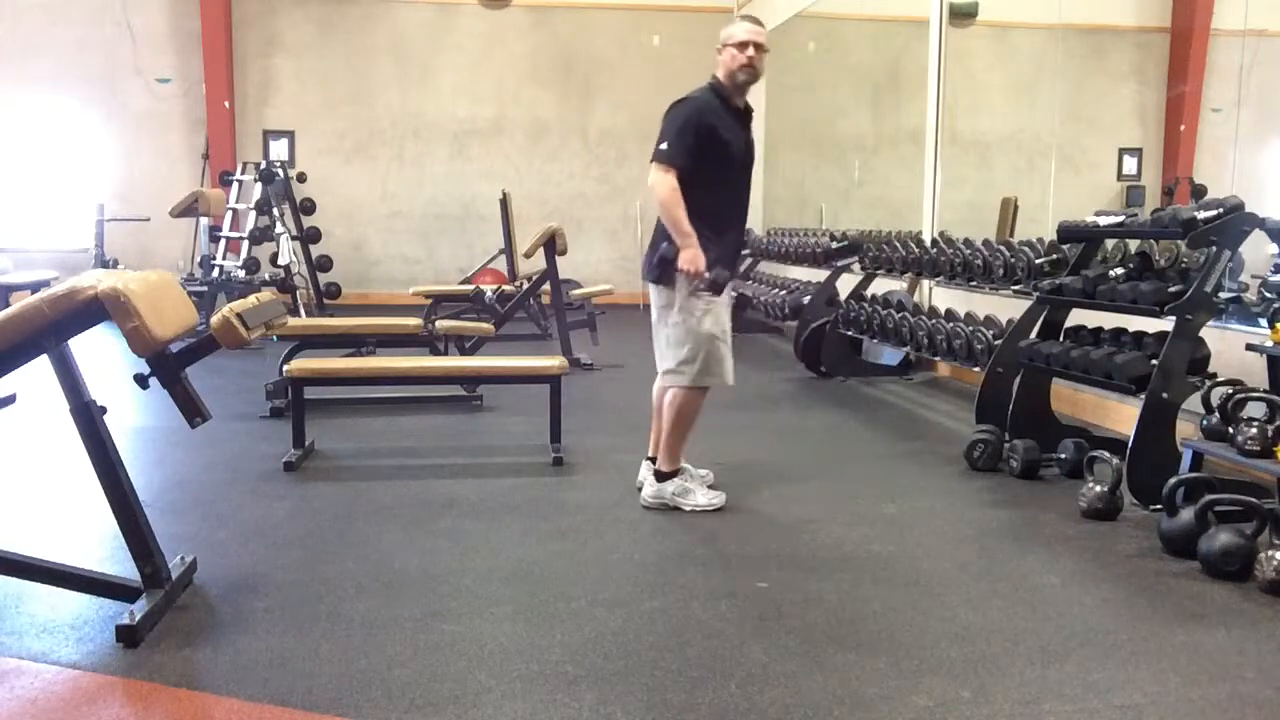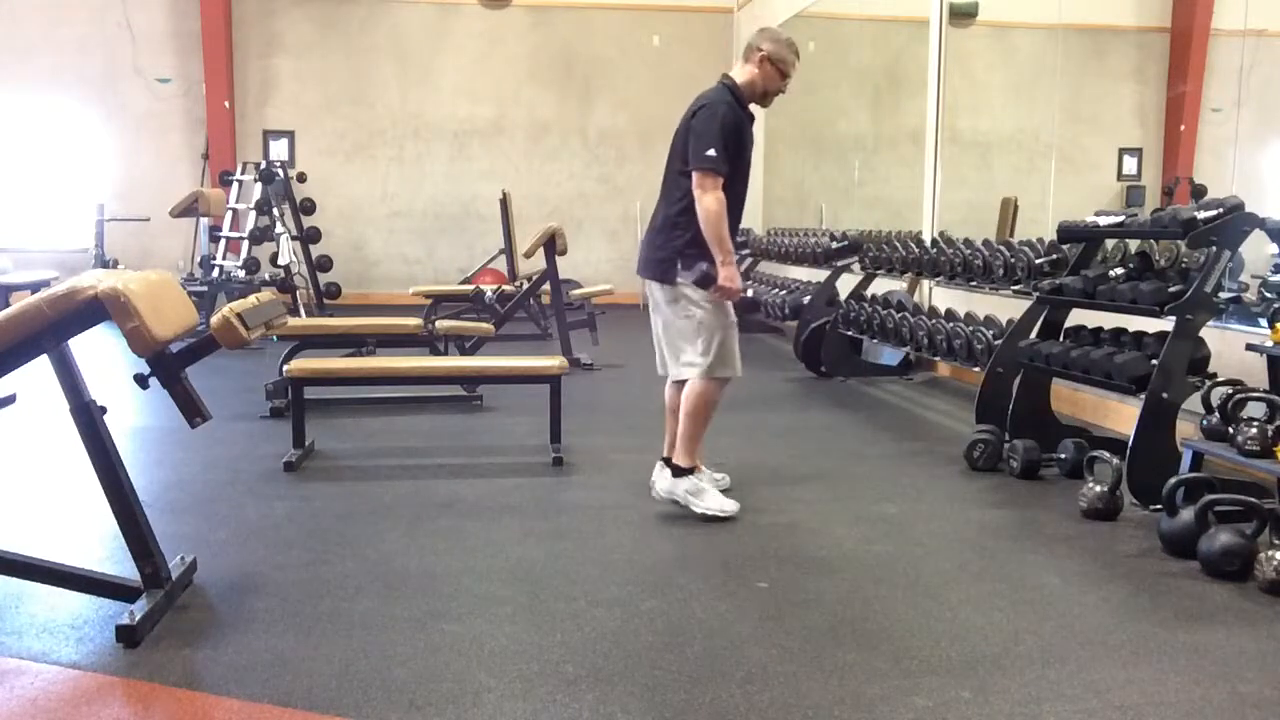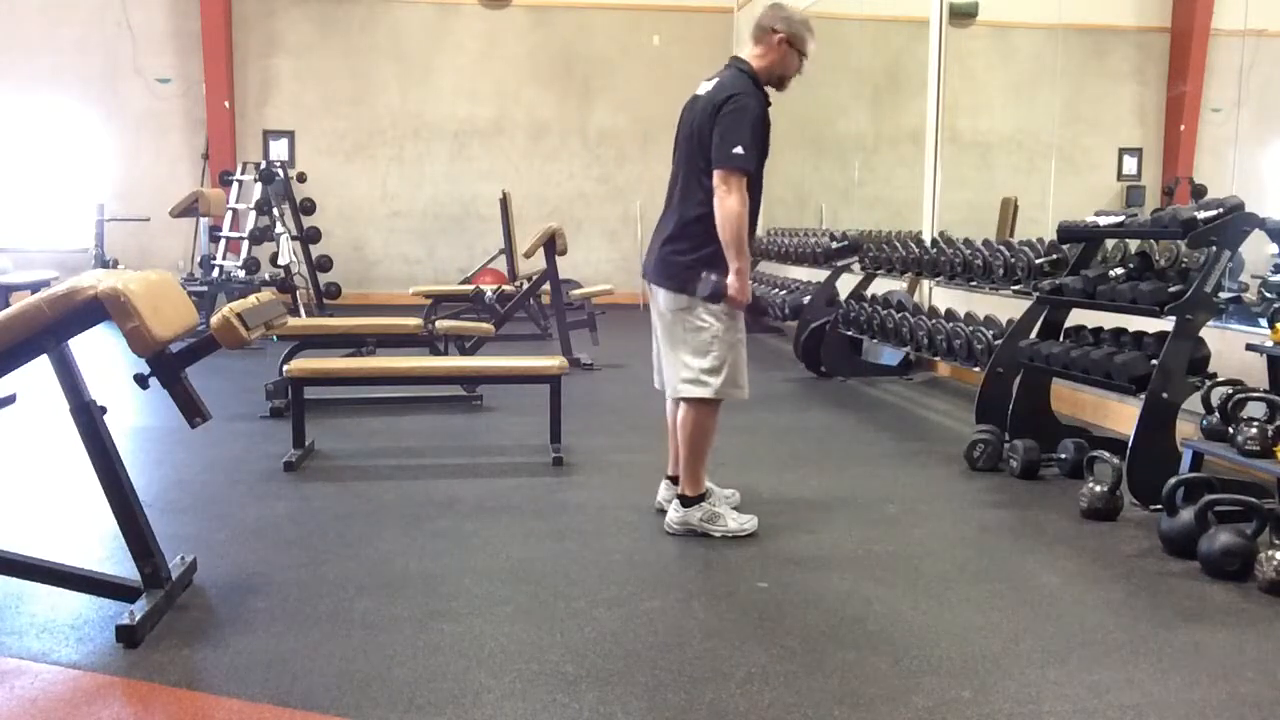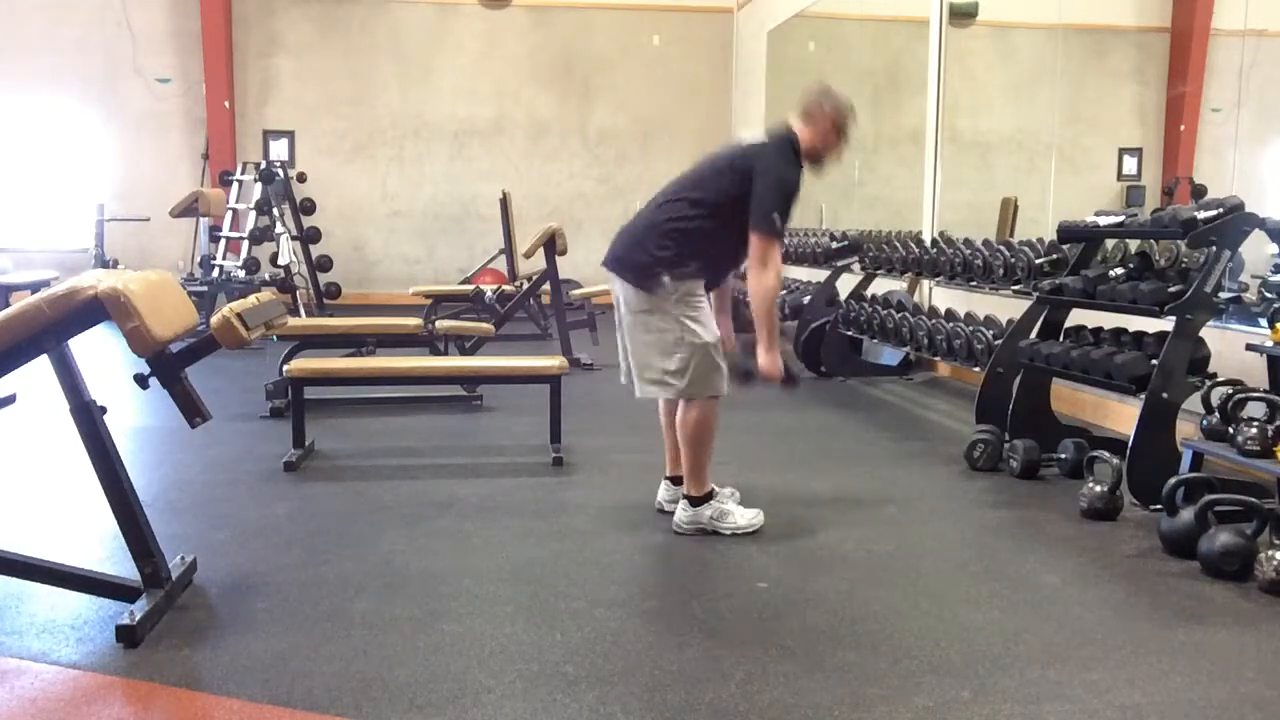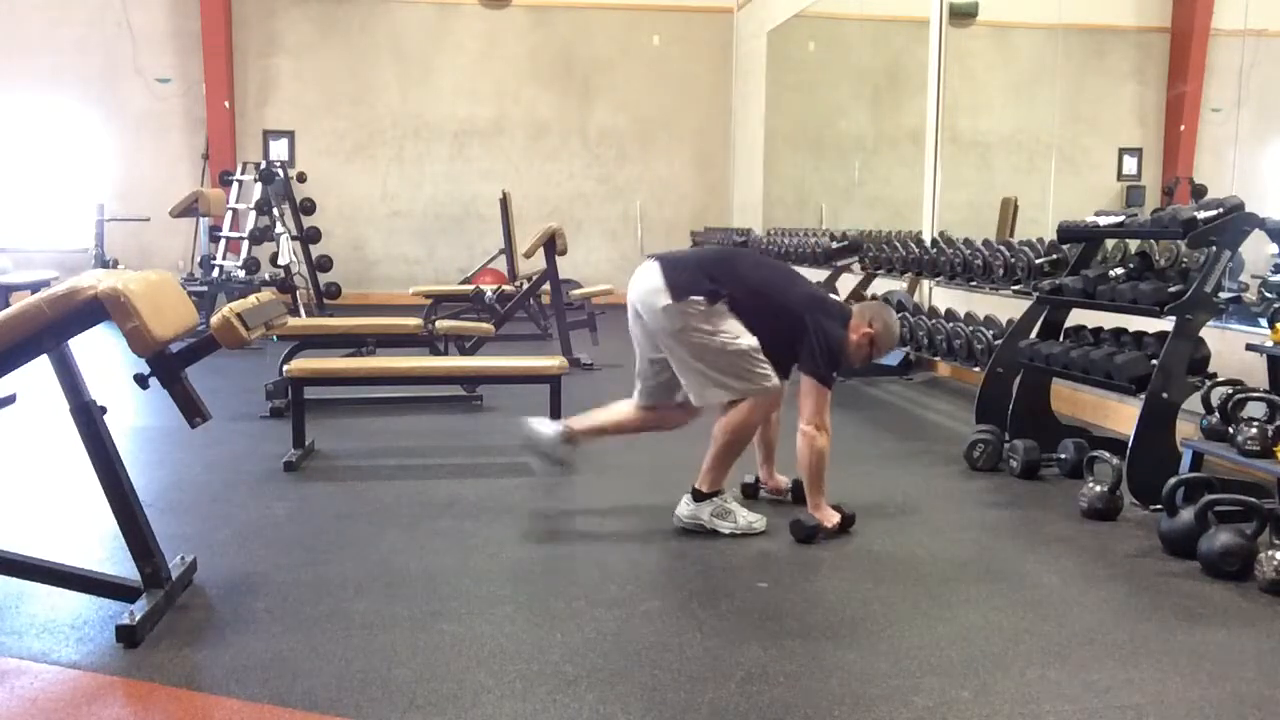
dt=1s
person 1, frame 1
left shoulder: (740, 116)
right shoulder: (696, 109)
right elbow: (661, 179)
right wrist: (687, 245)
left hip: (711, 265)
right hip: (689, 267)
left knee: (676, 368)
right knee: (697, 373)
left ankle: (657, 461)
right ankle: (666, 477)
person 1, frame 2
left shoulder: (730, 110)
right shoulder: (719, 109)
right elbow: (706, 190)
left wrist: (718, 260)
right wrist: (726, 263)
left hip: (677, 258)
right hip: (685, 261)
left knee: (686, 369)
right knee: (711, 367)
left ankle: (674, 462)
right ankle: (682, 472)
person 1, frame 3
left shoulder: (715, 86)
right shoulder: (744, 99)
right elbow: (728, 190)
right wrist: (739, 270)
left hip: (671, 260)
right hip: (700, 268)
left knee: (687, 382)
right knee: (706, 386)
left ankle: (677, 482)
right ankle: (690, 504)
person 1, frame 4
left shoulder: (755, 152)
right shoulder: (779, 167)
right elbow: (763, 265)
left wrist: (722, 322)
right wrist: (768, 347)
left hip: (639, 261)
right hip: (658, 270)
left knee: (681, 382)
right knee: (699, 383)
left ankle: (676, 484)
right ankle: (697, 503)
person 1, frame 5
left shoulder: (795, 308)
right shoulder: (831, 332)
left elbow: (735, 393)
right elbow: (812, 427)
left wrist: (768, 473)
right wrist: (818, 506)
left hip: (654, 280)
right hip: (681, 294)
left knee: (664, 408)
right knee: (761, 394)
left ankle: (562, 434)
right ankle: (703, 502)
